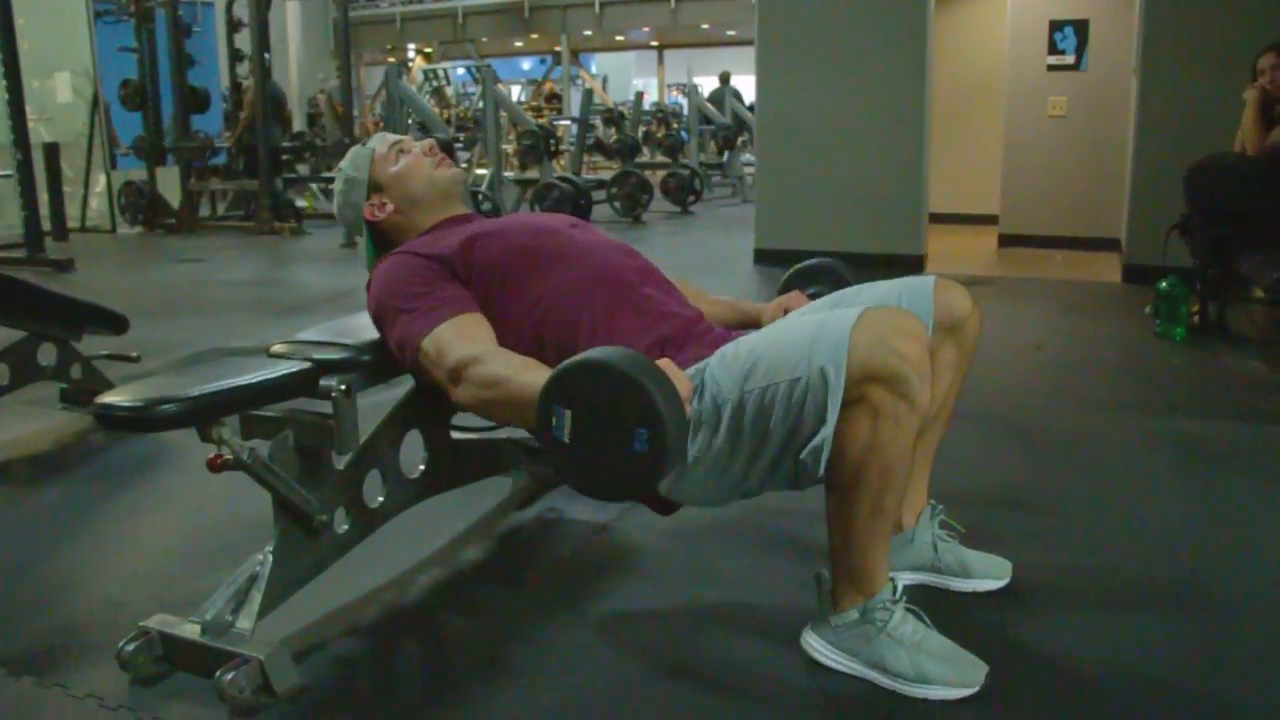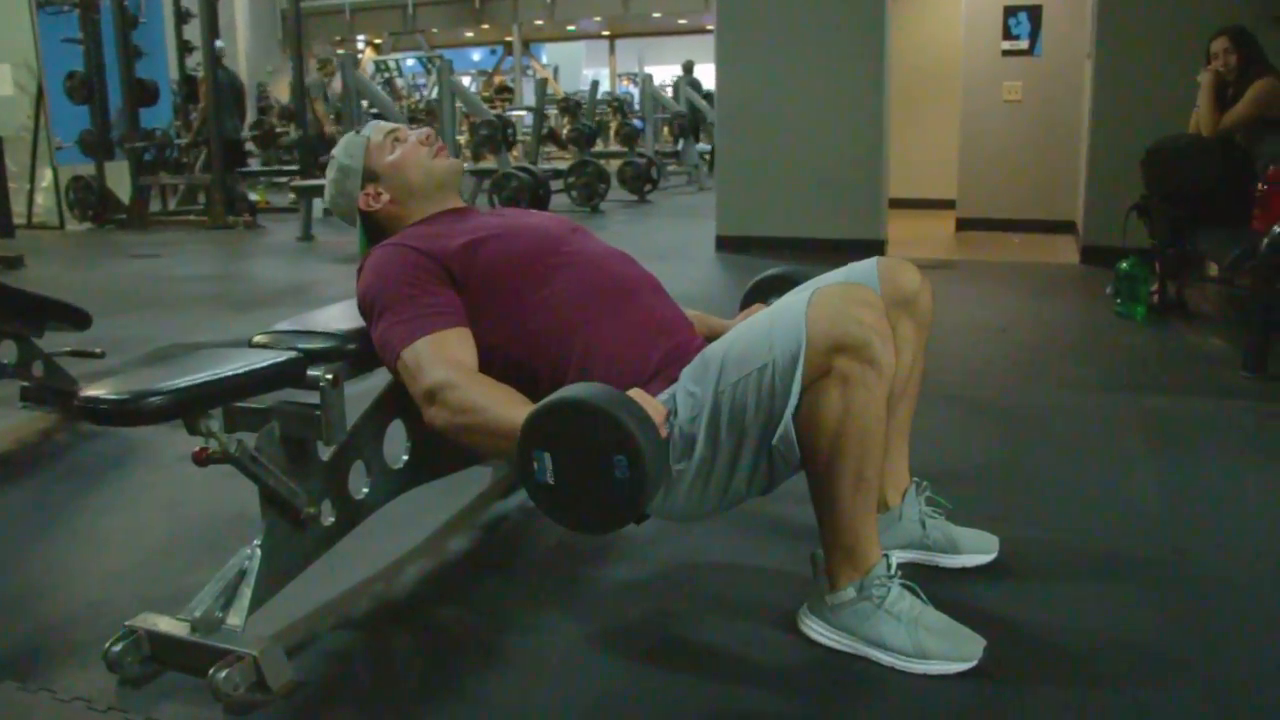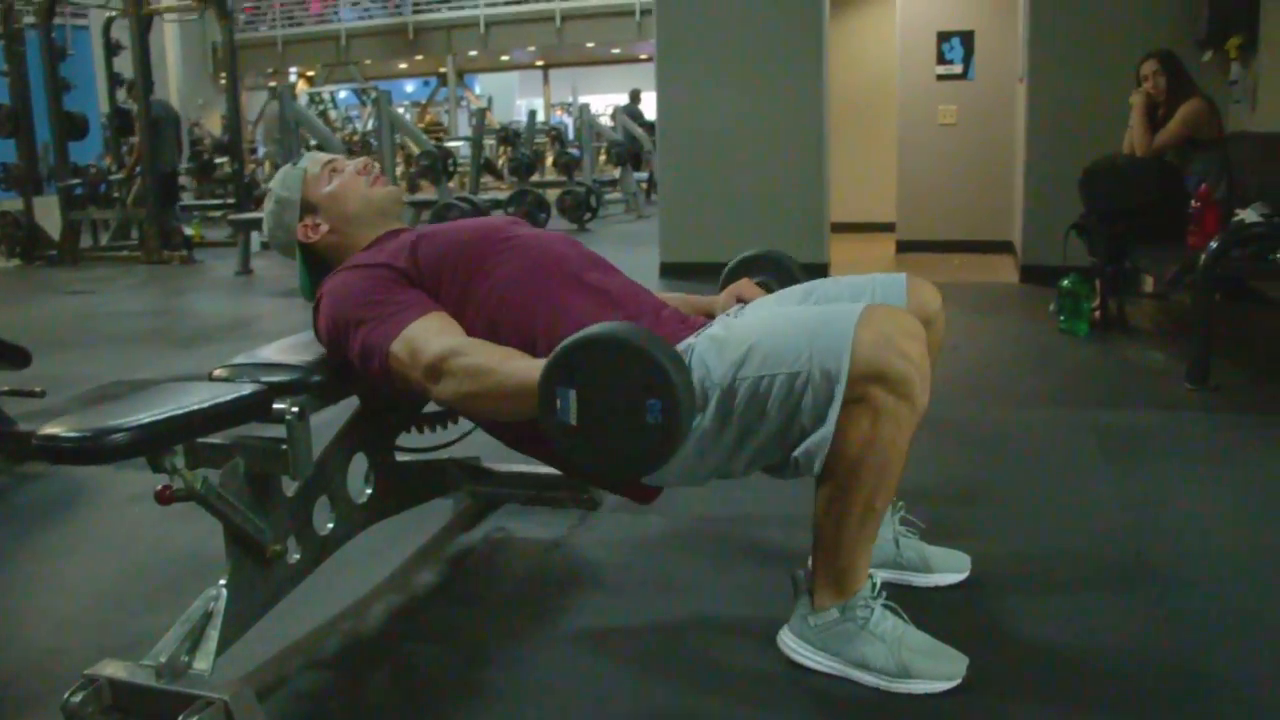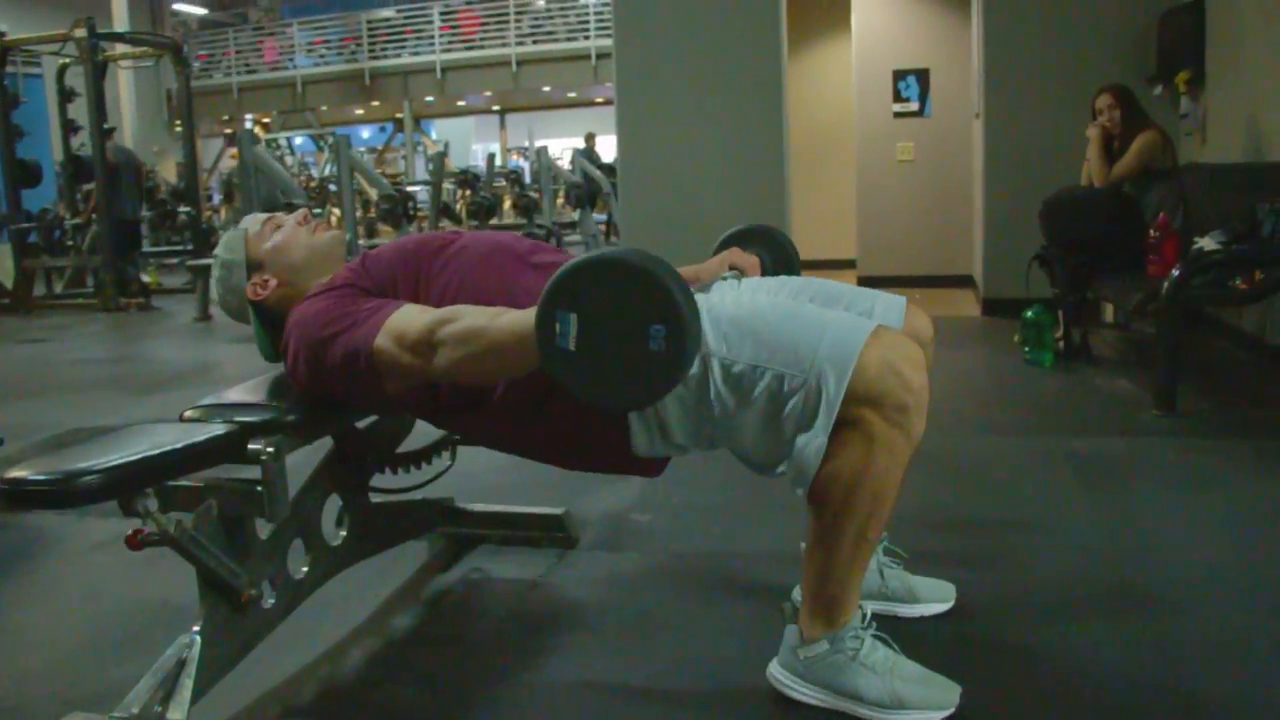
dt=0.5s
person 1, frame 1
left shoulder: (517, 232)
right shoulder: (410, 270)
right elbow: (472, 372)
left wrist: (756, 314)
left hip: (723, 363)
right hip: (684, 410)
left knee: (944, 307)
right knee: (889, 350)
left ankle: (904, 533)
right ankle: (857, 613)
person 1, frame 2
left shoulder: (501, 226)
right shoulder: (402, 264)
right elbow: (445, 393)
left wrist: (732, 328)
left hip: (703, 372)
right hip: (667, 424)
left knee: (897, 284)
right knee: (849, 322)
left ankle: (891, 508)
right ankle: (853, 592)
person 1, frame 3
left shoulder: (431, 251)
right shoulder: (356, 288)
right elbow: (447, 366)
left wrist: (711, 299)
left hip: (689, 338)
left knee: (914, 306)
right knee: (890, 352)
left ankle: (871, 532)
right ankle: (834, 610)
person 1, frame 4
left shoulder: (382, 285)
right shoulder: (321, 323)
right elbow: (437, 343)
left wrist: (690, 275)
left knee: (905, 331)
right knee: (889, 378)
left ankle: (853, 564)
right ankle: (825, 643)
